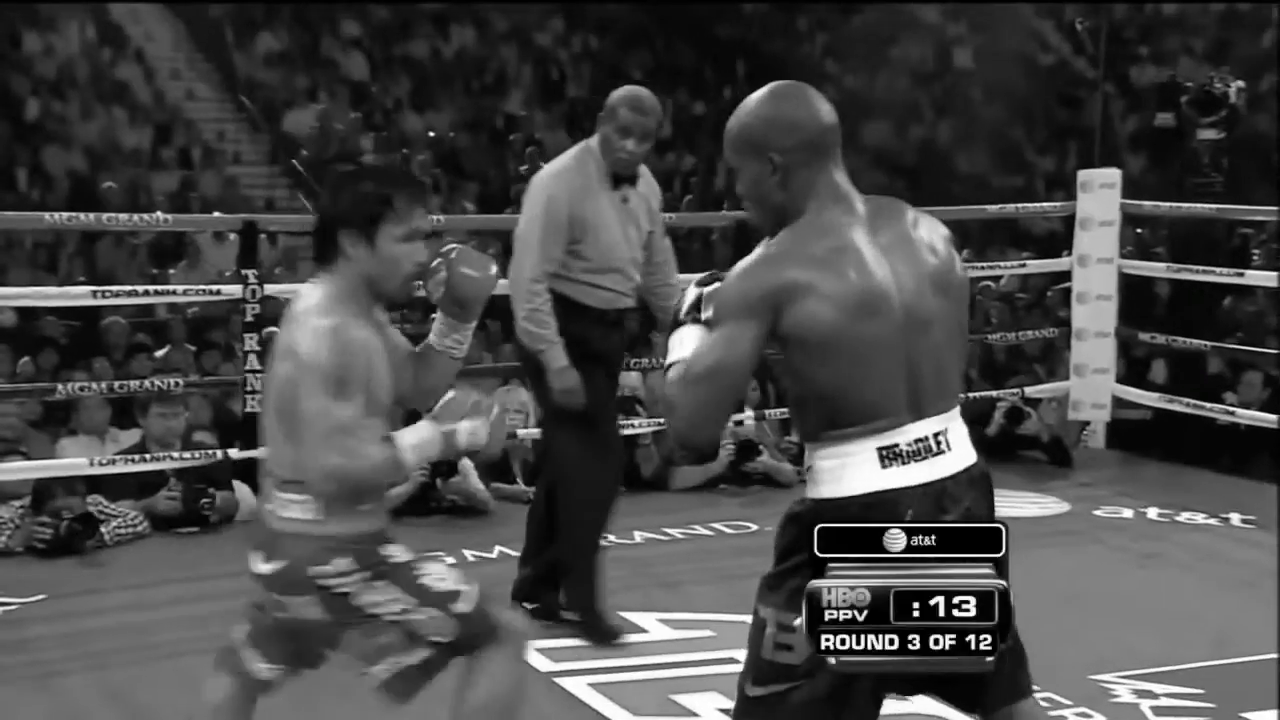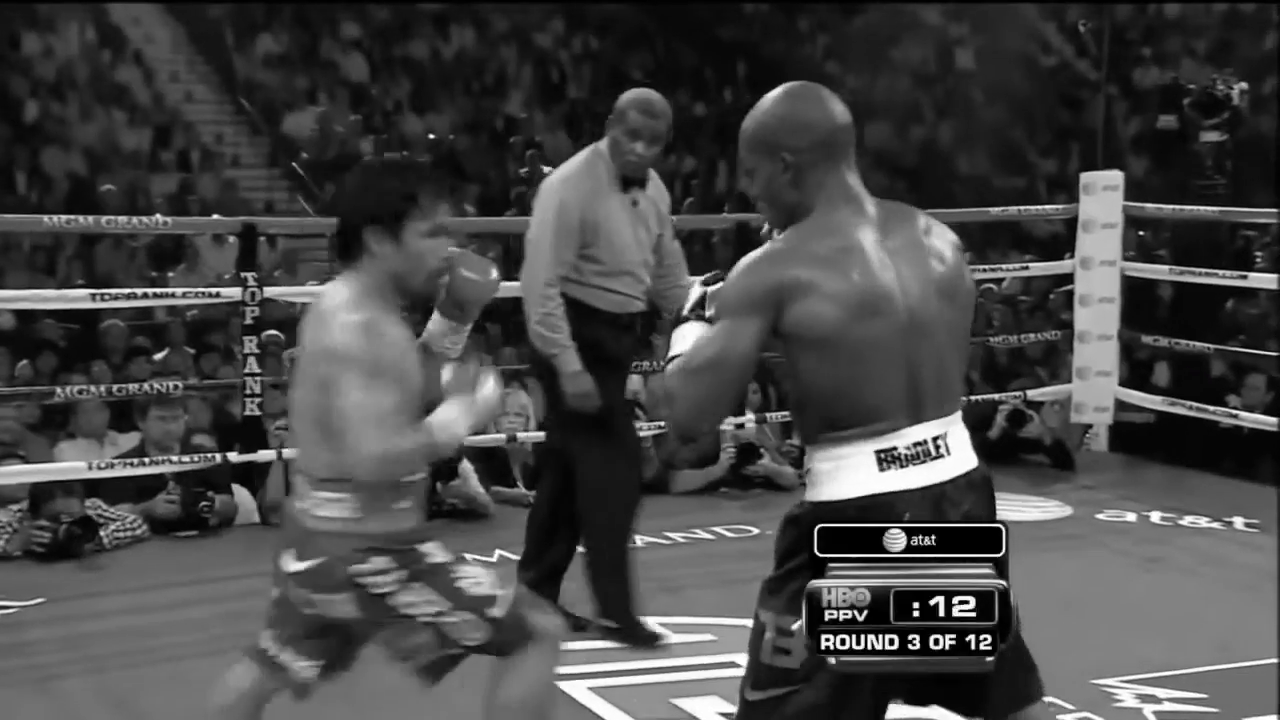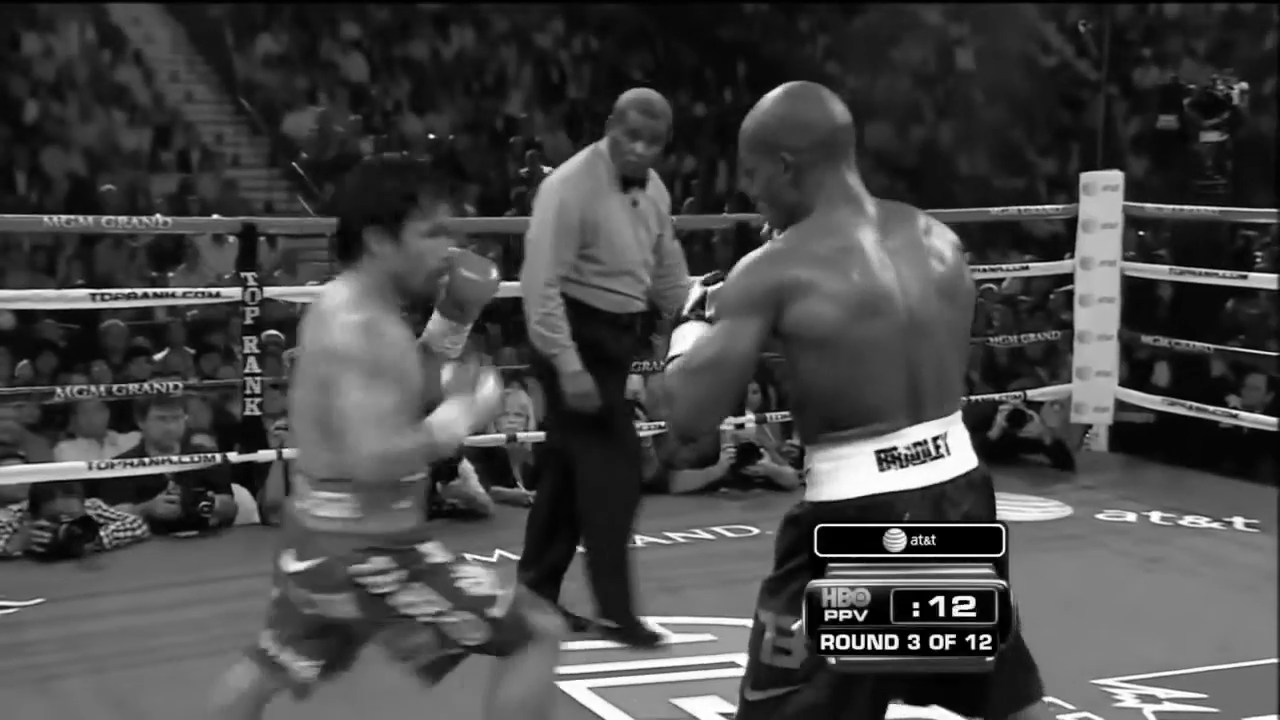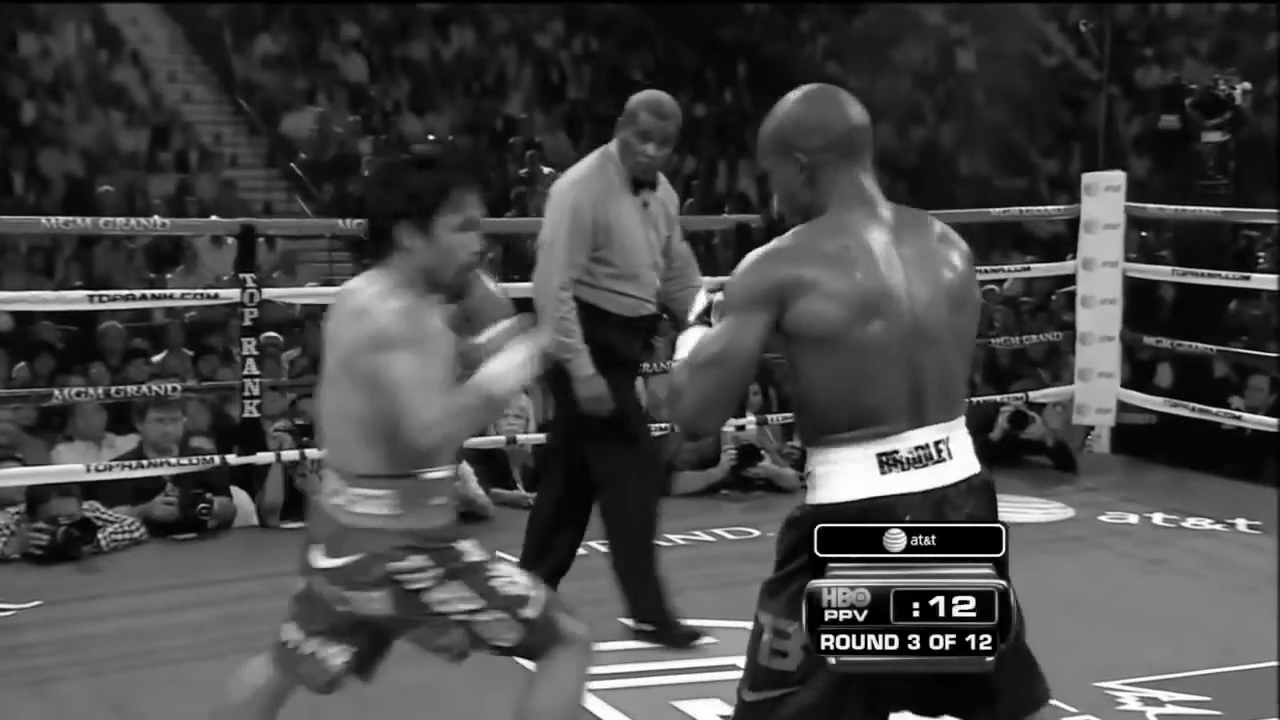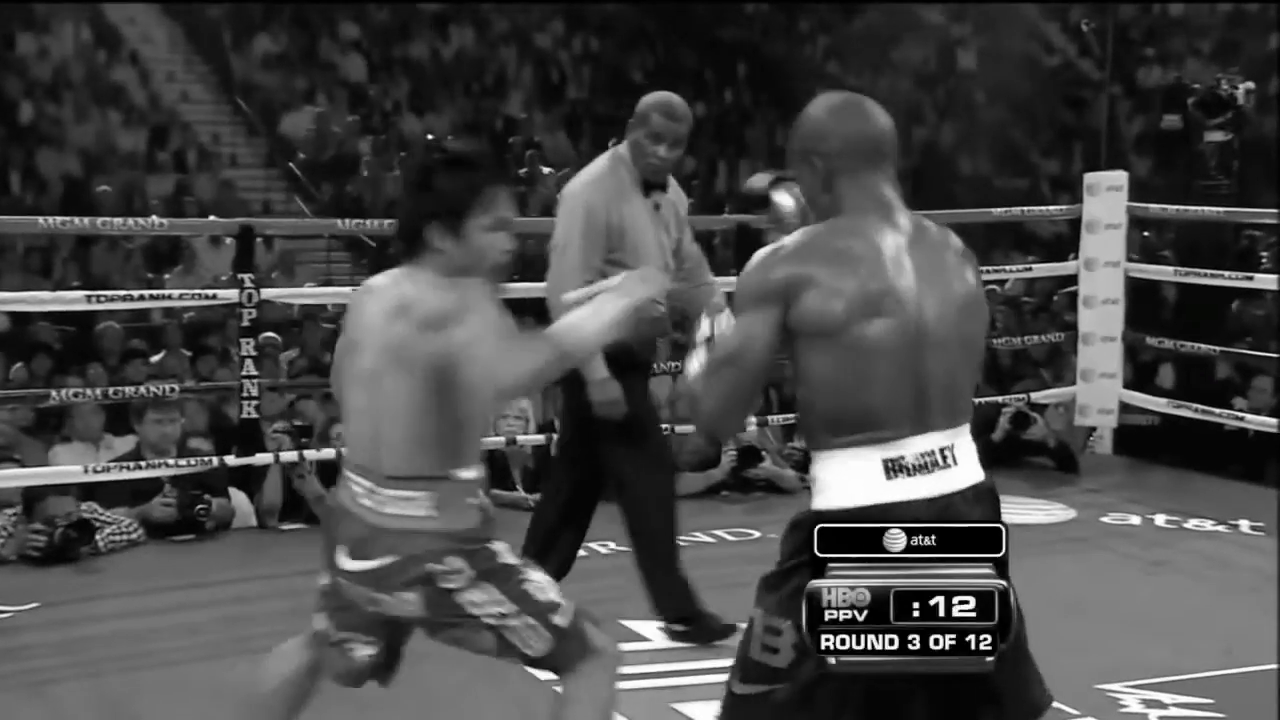
dt=0.2s
person 1, frame 1
left shoulder: (770, 275)
right shoulder: (929, 234)
left elbow: (692, 430)
left wrist: (691, 323)
left hip: (858, 519)
right hip: (958, 492)
person 1, frame 2
left shoulder: (774, 272)
right shoulder: (938, 240)
left elbow: (689, 417)
left wrist: (695, 319)
left hip: (857, 521)
right hip: (959, 497)
person 1, frame 3
left shoulder: (774, 272)
right shoulder: (938, 239)
left elbow: (690, 417)
left wrist: (692, 320)
left hip: (857, 522)
right hip: (959, 498)
person 1, frame 4
left shoulder: (780, 269)
right shoulder: (948, 247)
left elbow: (695, 415)
left wrist: (696, 329)
left hip: (858, 525)
right hip: (961, 502)
person 1, frame 5
left shoulder: (788, 268)
right shoulder: (957, 257)
left elbow: (718, 417)
left wrist: (708, 347)
left hip: (859, 528)
right hip: (964, 509)
person 2, frame 1
left shoulder: (355, 312)
right shoulder: (329, 333)
left elbow: (420, 386)
right elbow: (337, 472)
left wrist: (459, 315)
right wrist: (445, 436)
left hip: (291, 542)
right hip: (330, 552)
left knee: (250, 671)
right knee: (501, 637)
person 2, frame 2
left shoulder: (349, 304)
right shoulder: (358, 327)
left elbow: (414, 385)
right elbow: (377, 461)
left wrist: (454, 315)
right wrist: (469, 407)
left hip: (318, 538)
right hip: (364, 550)
left knee: (271, 664)
right knee: (537, 634)
person 2, frame 3
left shoulder: (339, 302)
right shoulder: (357, 327)
left elbow: (398, 391)
right elbow: (378, 458)
left wrist: (450, 317)
right wrist: (469, 402)
left hip: (312, 535)
right hip: (365, 549)
left knee: (271, 663)
right knee: (537, 637)
person 2, frame 4
left shoulder: (357, 297)
right shoulder: (399, 314)
right elbow: (435, 428)
right wrist: (517, 356)
left hip: (337, 532)
right hip: (399, 544)
left knee: (294, 658)
right knee: (565, 645)
person 2, frame 5
left shoulder: (372, 294)
right shoulder: (456, 302)
right elbow: (507, 375)
right wrist: (617, 301)
left hip: (357, 526)
right hip: (433, 546)
left knee: (324, 648)
right knee: (593, 657)
person 3, frame 1
left shoulder: (646, 186)
right shoulder: (560, 182)
left elbow: (658, 269)
right elbow: (529, 279)
right wrist: (555, 362)
left hip: (610, 329)
right hip: (566, 328)
left knee: (572, 461)
right knee: (595, 460)
left ankle: (537, 590)
right ankle: (579, 598)
person 3, frame 2
left shoulder: (654, 189)
right shoulder: (570, 186)
left elbow: (668, 273)
right elbow: (541, 283)
right wrist: (567, 366)
left hip: (619, 333)
right hip: (578, 334)
left knee: (575, 466)
right knee: (613, 465)
left ankle: (537, 592)
right ankle: (613, 609)
person 3, frame 3
left shoulder: (653, 189)
right shoulder: (570, 187)
left elbow: (668, 274)
right elbow: (540, 283)
right wrist: (567, 366)
left hip: (617, 335)
right hip: (579, 335)
left knee: (573, 469)
right knee: (614, 466)
left ankle: (533, 594)
right ankle: (616, 610)
person 3, frame 4
left shoulder: (661, 192)
right shoulder: (581, 189)
left elbow: (678, 274)
right elbow: (553, 289)
right wrist: (582, 371)
left hip: (625, 339)
right hip: (588, 339)
left knee: (577, 472)
right knee: (633, 468)
right ankle: (649, 611)
person 3, frame 5
left shoulder: (669, 193)
right shoulder: (592, 192)
left elbow: (689, 274)
right elbow: (567, 292)
right wrist: (596, 375)
left hip: (632, 342)
right hip: (600, 345)
left knee: (581, 473)
right knee: (647, 470)
right ankle: (678, 609)
